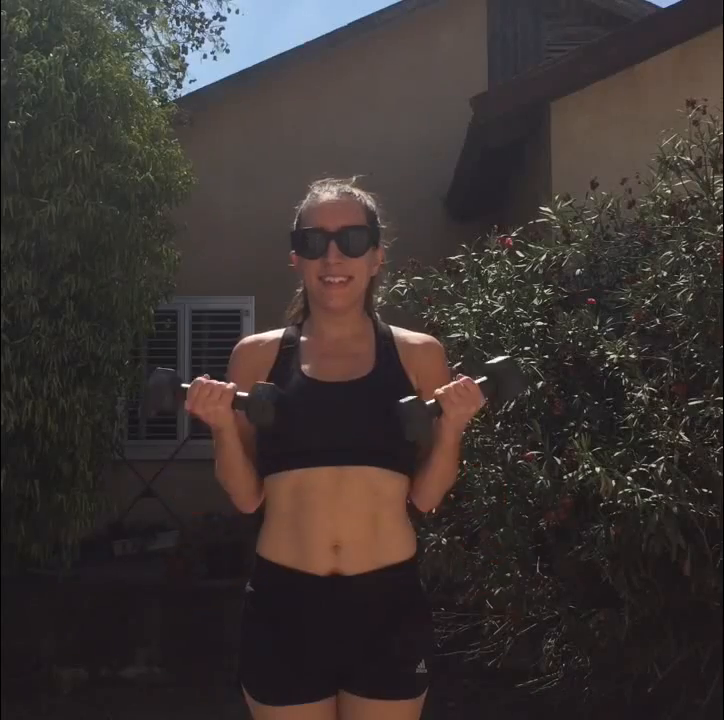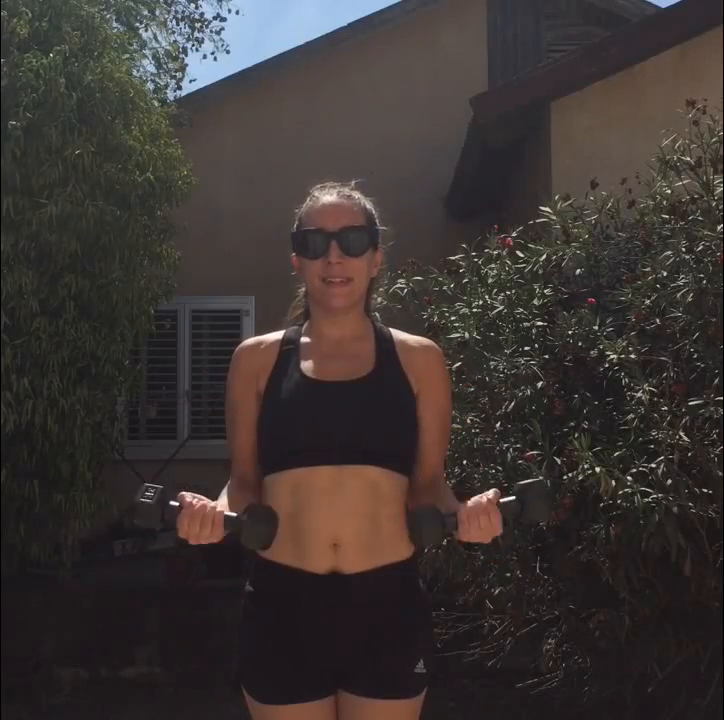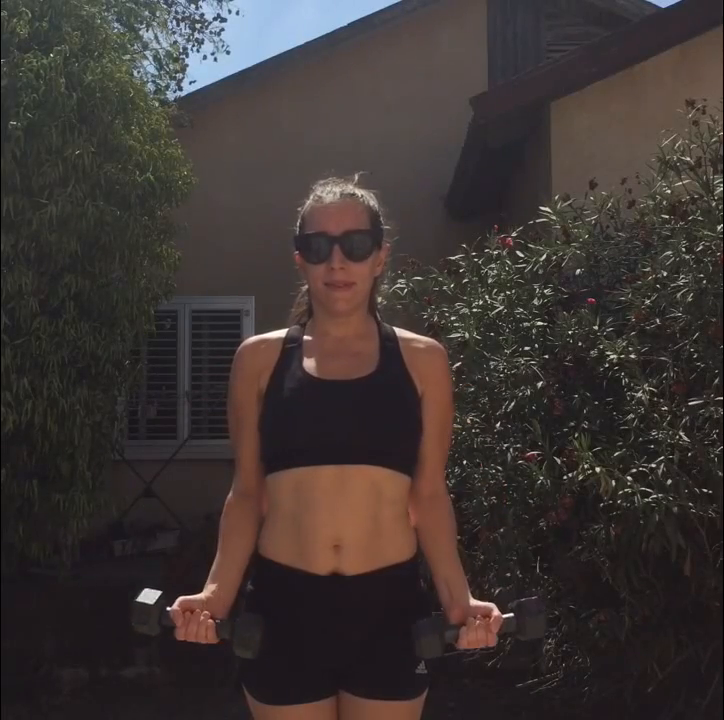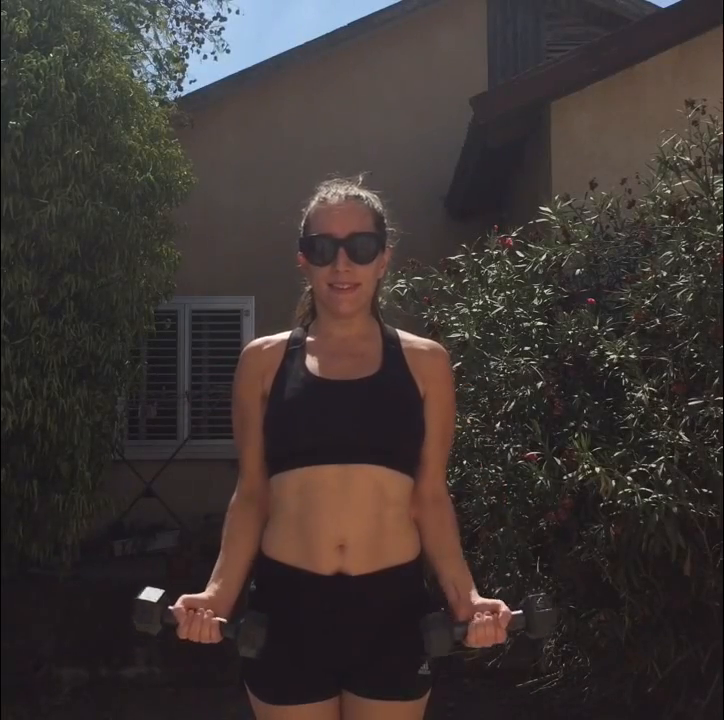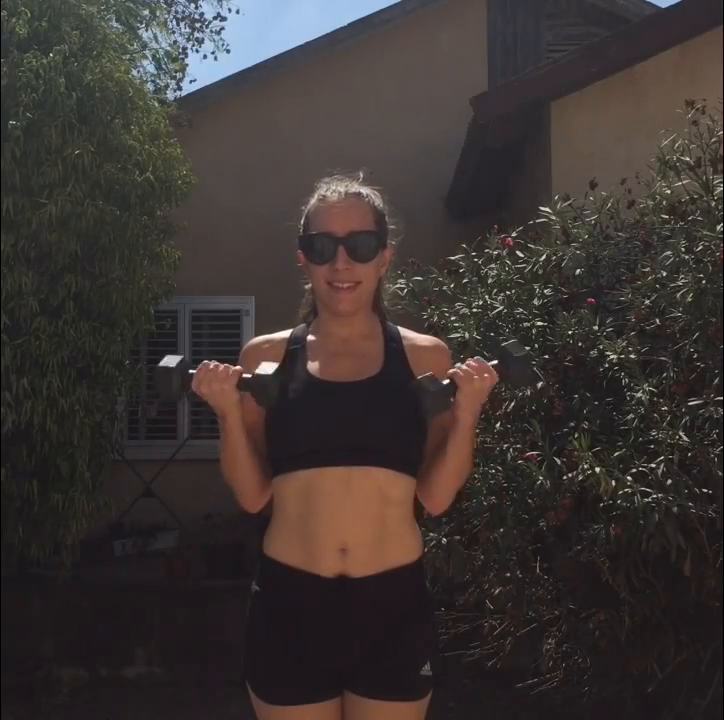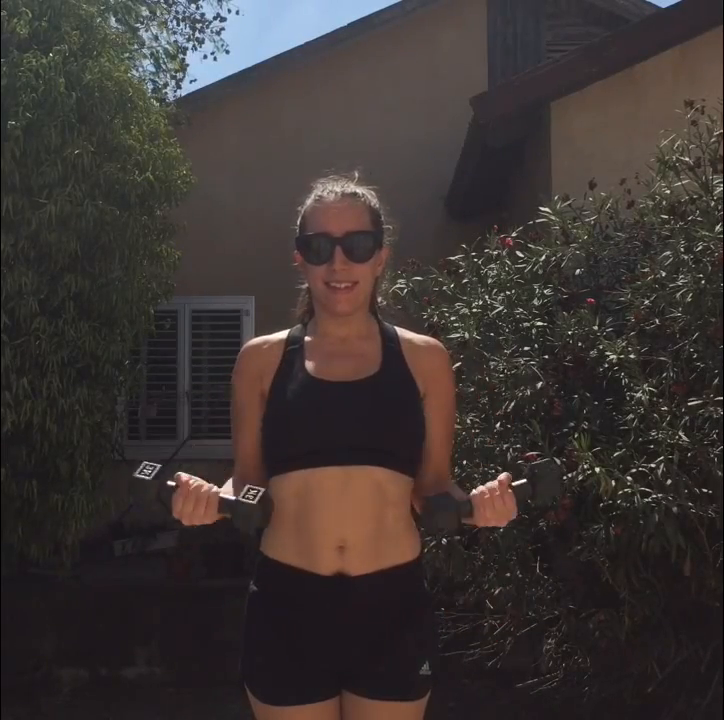
dt=0.5s
person 1, frame 1
left shoulder: (418, 355)
right shoulder: (258, 356)
left elbow: (426, 494)
right elbow: (247, 496)
left wrist: (452, 424)
right wrist: (221, 424)
left hip: (389, 604)
right hip: (284, 603)
person 1, frame 2
left shoulder: (418, 359)
right shoulder: (257, 358)
left elbow: (427, 486)
right elbow: (246, 484)
left wrist: (463, 516)
right wrist: (216, 516)
left hip: (388, 603)
right hip: (284, 603)
person 1, frame 3
left shoulder: (422, 359)
right shoulder: (260, 358)
left elbow: (429, 493)
right elbow: (247, 491)
left wrist: (457, 597)
right wrist: (217, 591)
left hip: (389, 604)
right hip: (285, 604)
person 1, frame 4
left shoulder: (424, 362)
right shoulder: (264, 360)
left elbow: (430, 495)
right elbow: (252, 492)
left wrist: (464, 596)
right wrist: (219, 592)
left hip: (392, 605)
right hip: (288, 603)
person 1, frame 5
left shoulder: (425, 357)
right shoulder: (266, 356)
left elbow: (435, 495)
right elbow: (253, 493)
left wrist: (465, 413)
right wrist: (226, 410)
left hip: (395, 605)
right hip: (290, 604)
person 1, frame 6
left shoulder: (424, 359)
right shoulder: (262, 359)
left elbow: (432, 488)
right elbow: (249, 486)
left wrist: (475, 505)
right wrist: (214, 503)
left hip: (392, 605)
right hip: (288, 604)
